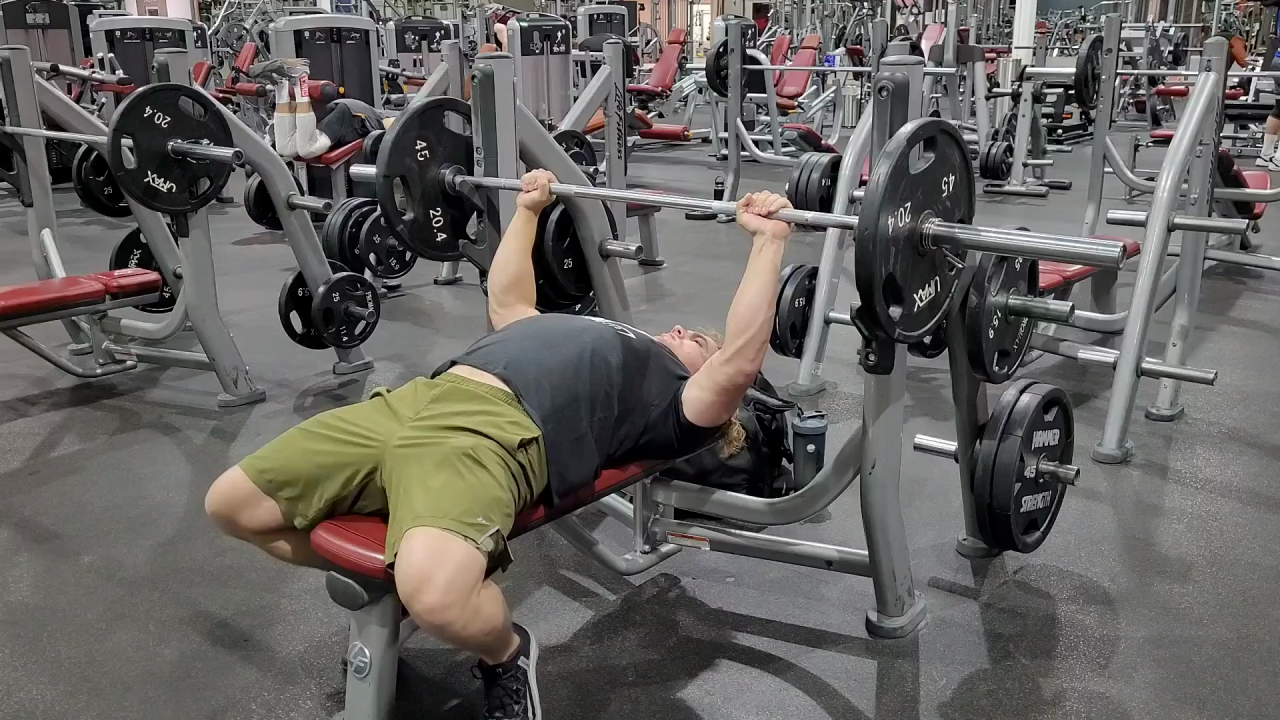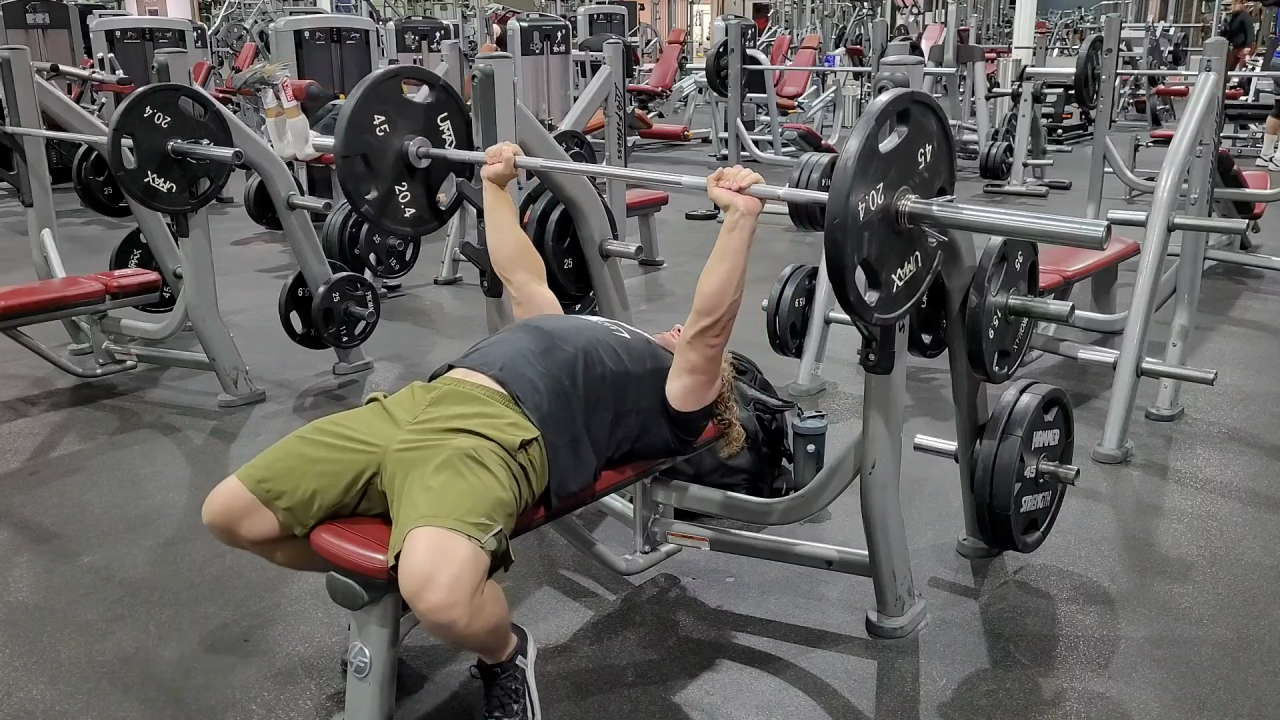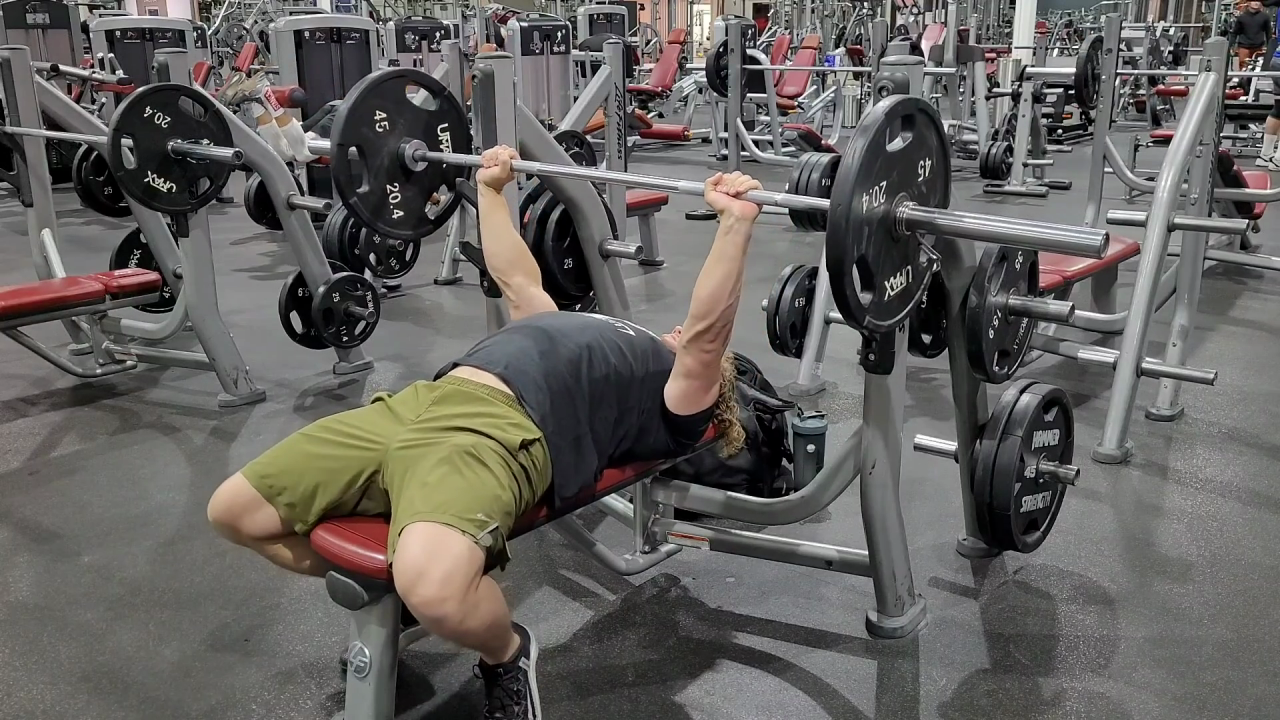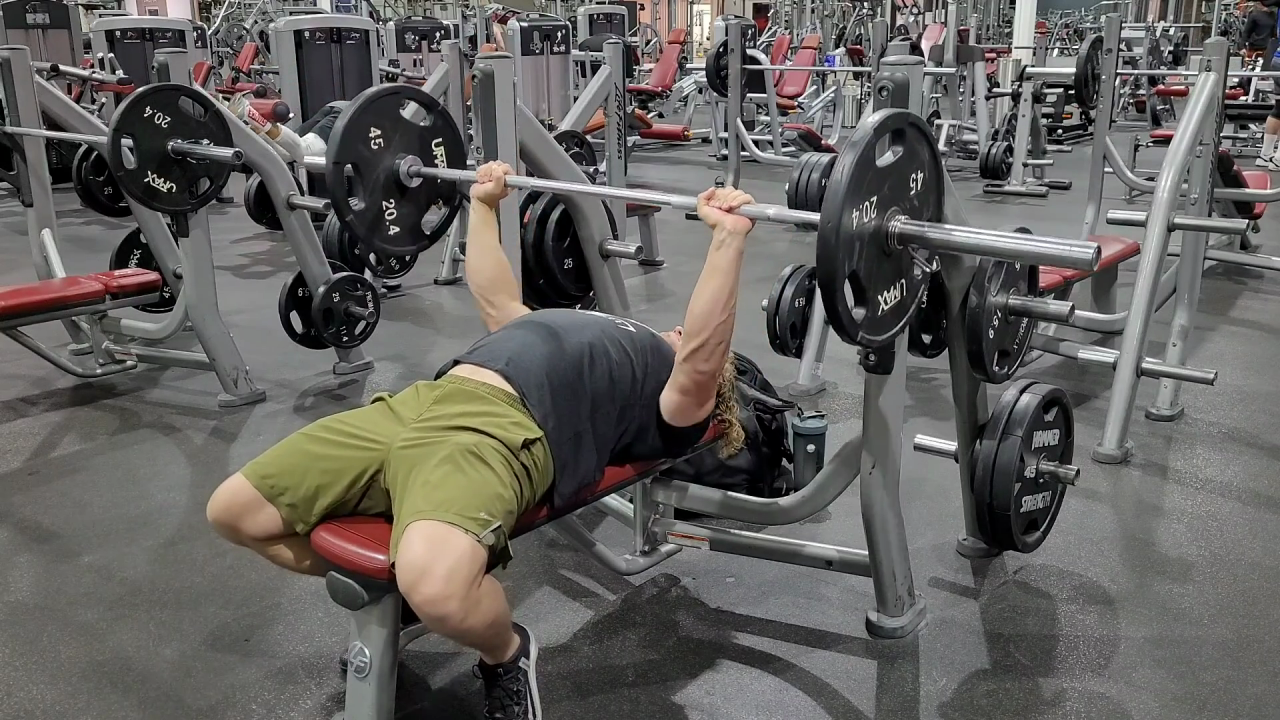
dt=0.7s
person 1, frame 1
left shoulder: (677, 396)
right shoulder: (595, 347)
left elbow: (740, 362)
right elbow: (506, 305)
left wrist: (769, 240)
right wrist: (527, 211)
left hip: (498, 430)
left knee: (435, 595)
right knee: (231, 504)
left ankle: (507, 655)
right ankle: (382, 576)
person 1, frame 2
left shoulder: (675, 401)
right shoulder: (579, 336)
left elbow: (710, 327)
right elbow: (522, 278)
left wrist: (740, 216)
right wrist: (495, 183)
left knee: (439, 595)
right knee: (228, 514)
left ankle: (505, 656)
person 1, frame 3
left shoulder: (676, 398)
right shoulder: (586, 341)
left elbow: (707, 332)
right elbow: (516, 279)
left wrist: (735, 222)
right wrist: (490, 188)
left knee: (434, 591)
right knee: (234, 511)
left ankle: (508, 655)
person 1, frame 4
left shoulder: (676, 401)
right shoulder: (587, 346)
left elbow: (703, 355)
right elbow: (497, 300)
left wrist: (728, 237)
right wrist: (483, 205)
left knee: (435, 589)
right knee: (233, 511)
left ankle: (507, 654)
